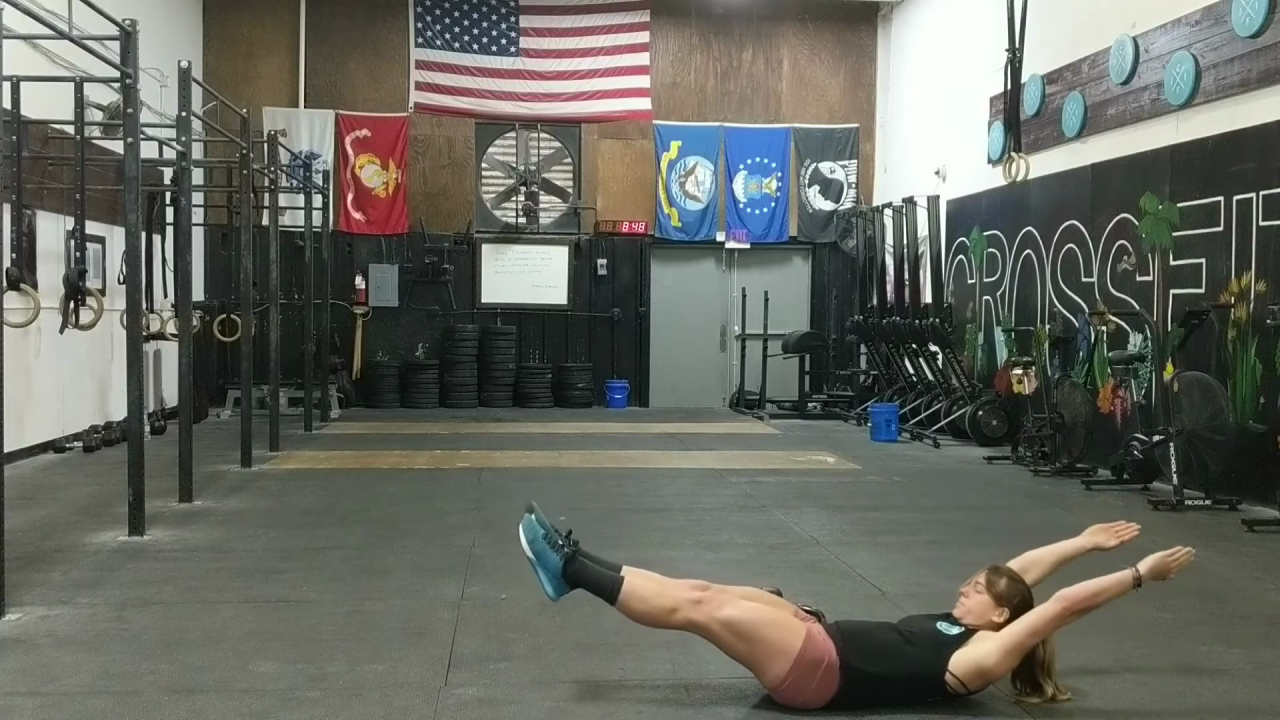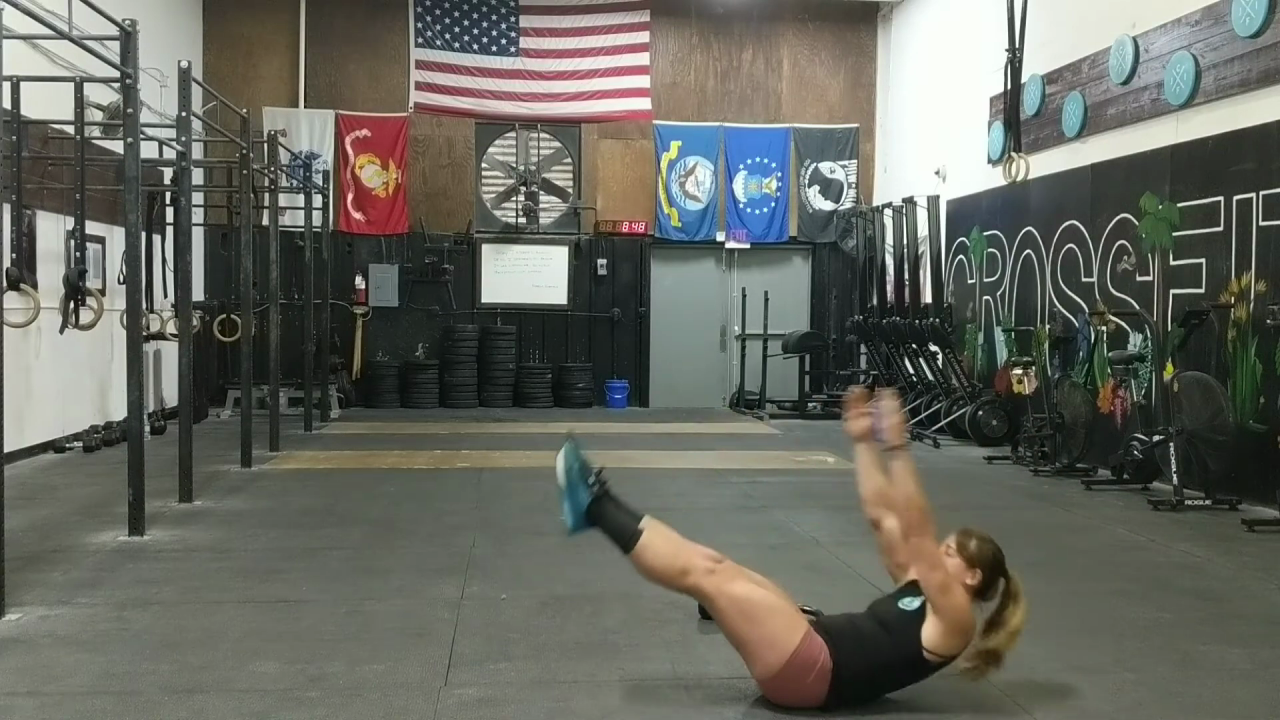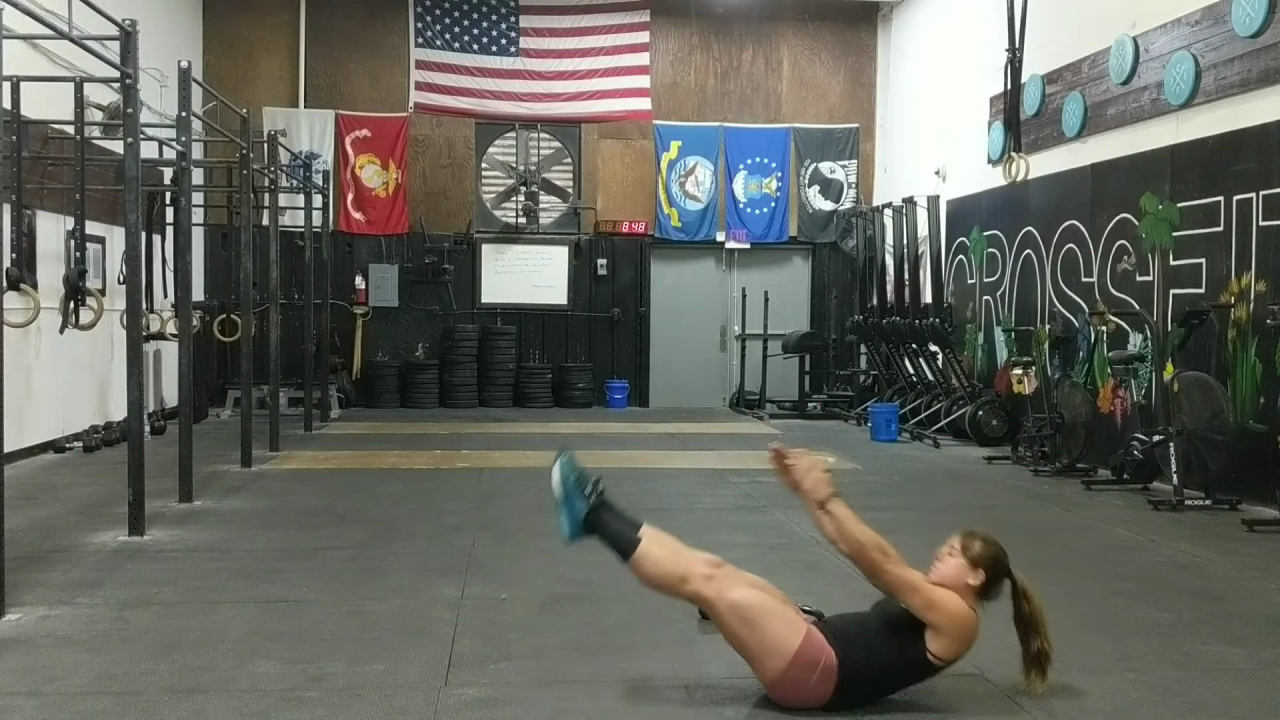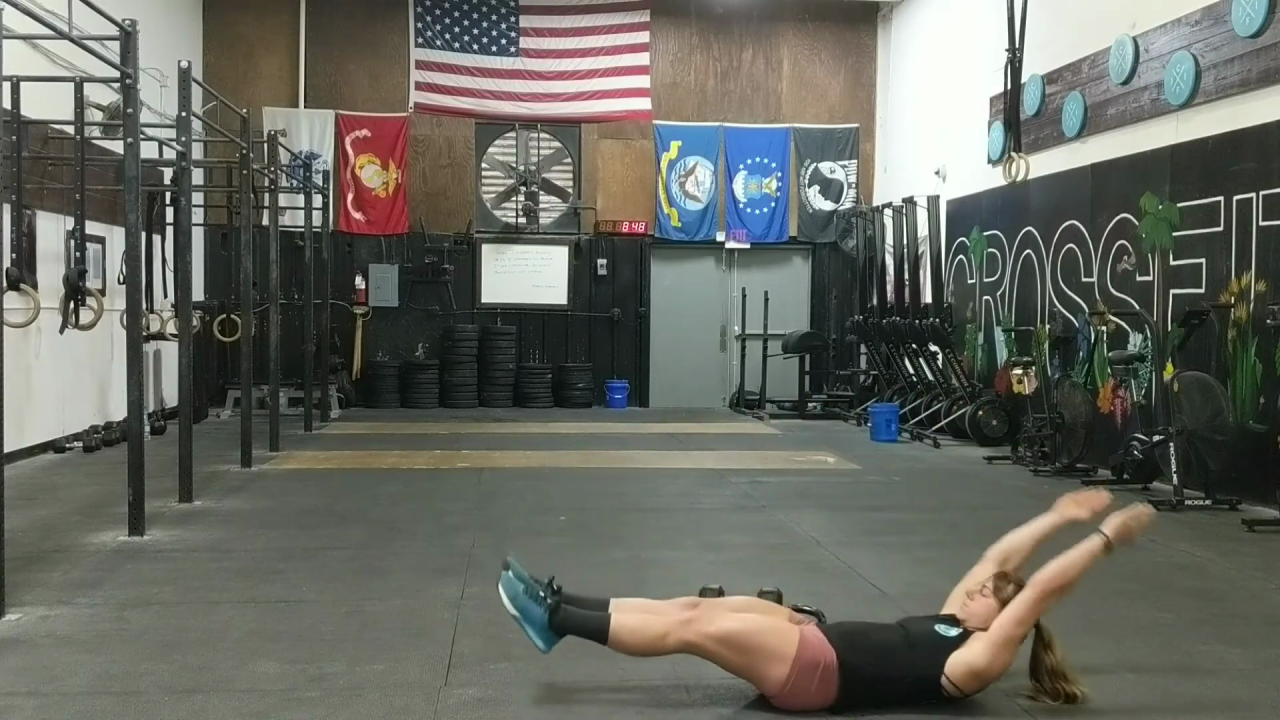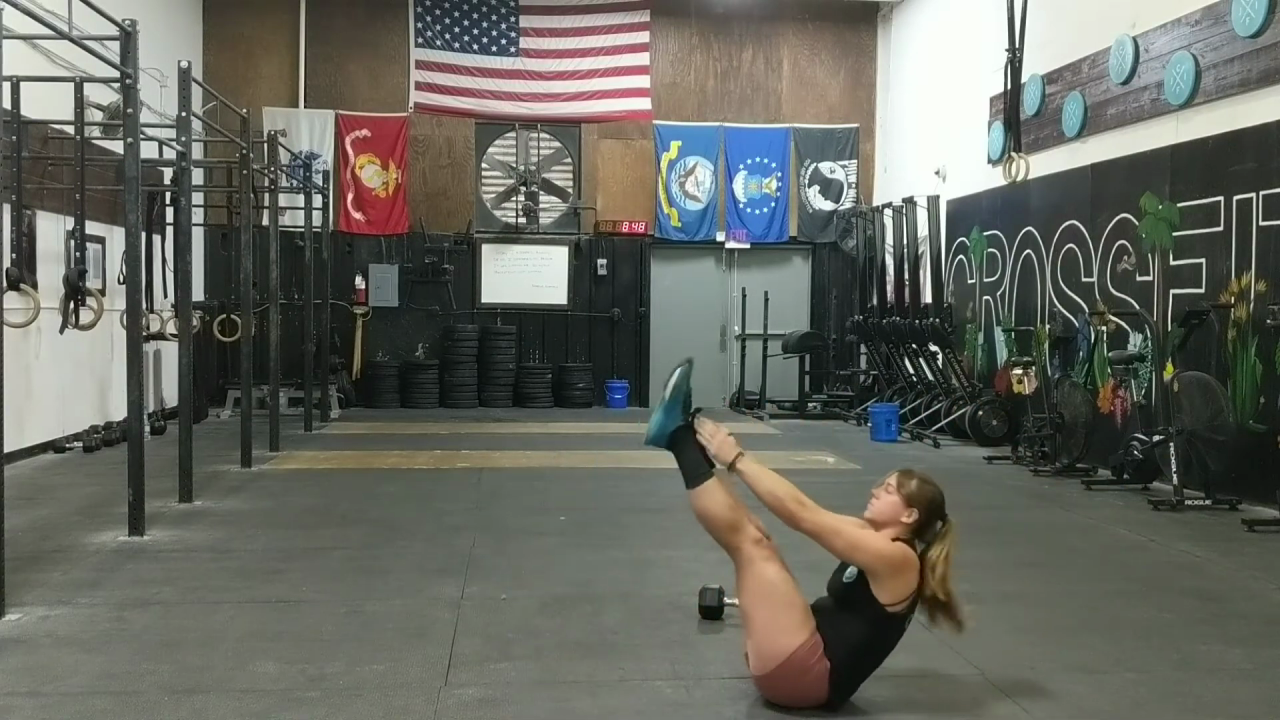
dt=1s
person 1, frame 1
left shoulder: (986, 656)
right shoulder: (964, 629)
left elbow: (1062, 604)
right elbow: (1016, 570)
left wrist: (1140, 574)
right wrist: (1083, 543)
left hip: (821, 669)
right hip: (821, 636)
left knee: (697, 605)
right knee: (700, 590)
left ankle: (575, 572)
right ankle: (577, 564)
person 1, frame 2
left shoulder: (954, 616)
right shoulder: (919, 586)
left elbow: (917, 534)
right elbow: (881, 516)
left wrist: (896, 448)
right wrist: (866, 444)
left hip: (809, 674)
right hip: (808, 654)
left knee: (703, 574)
right knee: (710, 562)
left ankle: (598, 507)
right ankle: (599, 507)
person 1, frame 3
left shoulder: (956, 619)
right shoulder: (927, 601)
left elbow: (878, 561)
right elbow: (855, 549)
left wrist: (827, 500)
right wrist: (807, 490)
left hip: (816, 673)
right hip: (817, 642)
left knee: (705, 582)
right knee: (711, 569)
left ankle: (596, 516)
right ankle: (596, 513)
person 1, frame 4
left shoulder: (978, 661)
right shoulder: (955, 624)
left elbow: (1036, 593)
right elbow: (999, 558)
left wrist: (1105, 537)
right wrist: (1061, 515)
left hip: (819, 671)
right hip: (820, 642)
left knee: (689, 626)
right knee: (694, 608)
left ankle: (559, 617)
right ankle: (561, 607)
person 1, frame 5
left shoulder: (894, 560)
right shoulder: (874, 543)
left elbow: (802, 514)
right elbow: (809, 514)
left wrist: (735, 459)
right wrist: (739, 459)
left hip: (804, 676)
right hip: (793, 664)
left knee: (751, 542)
right knee: (750, 540)
left ankle: (681, 436)
